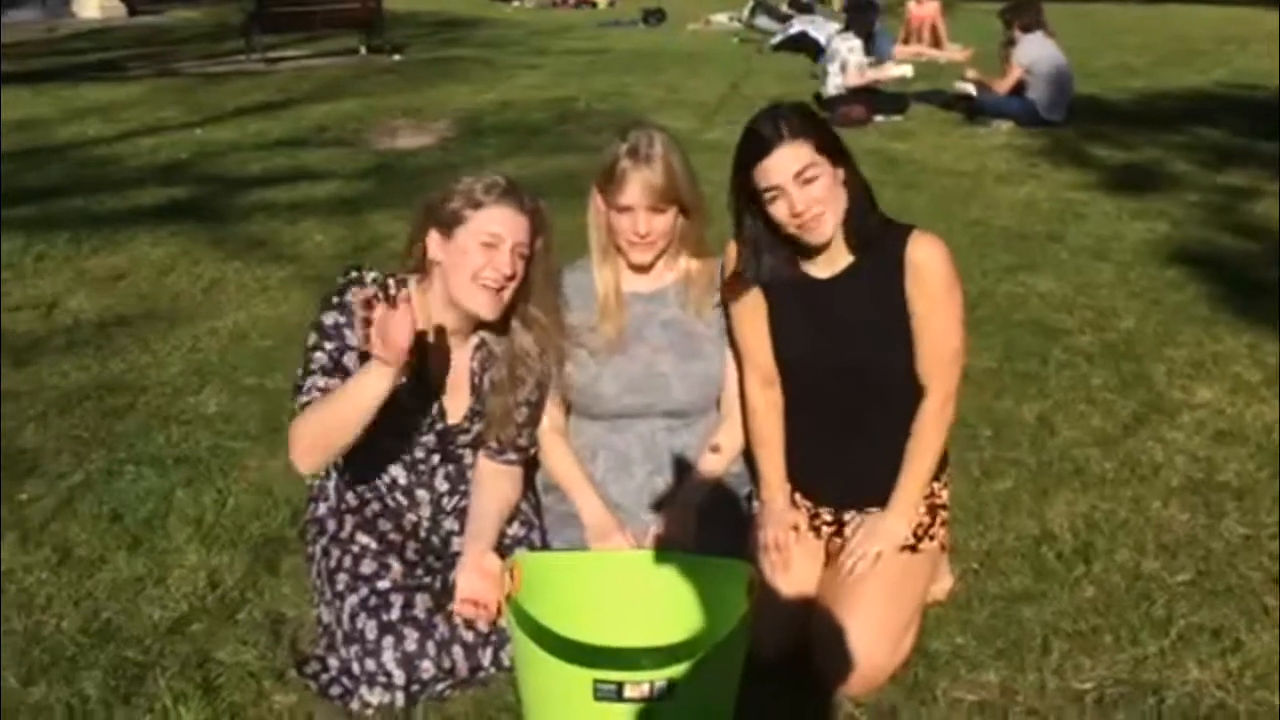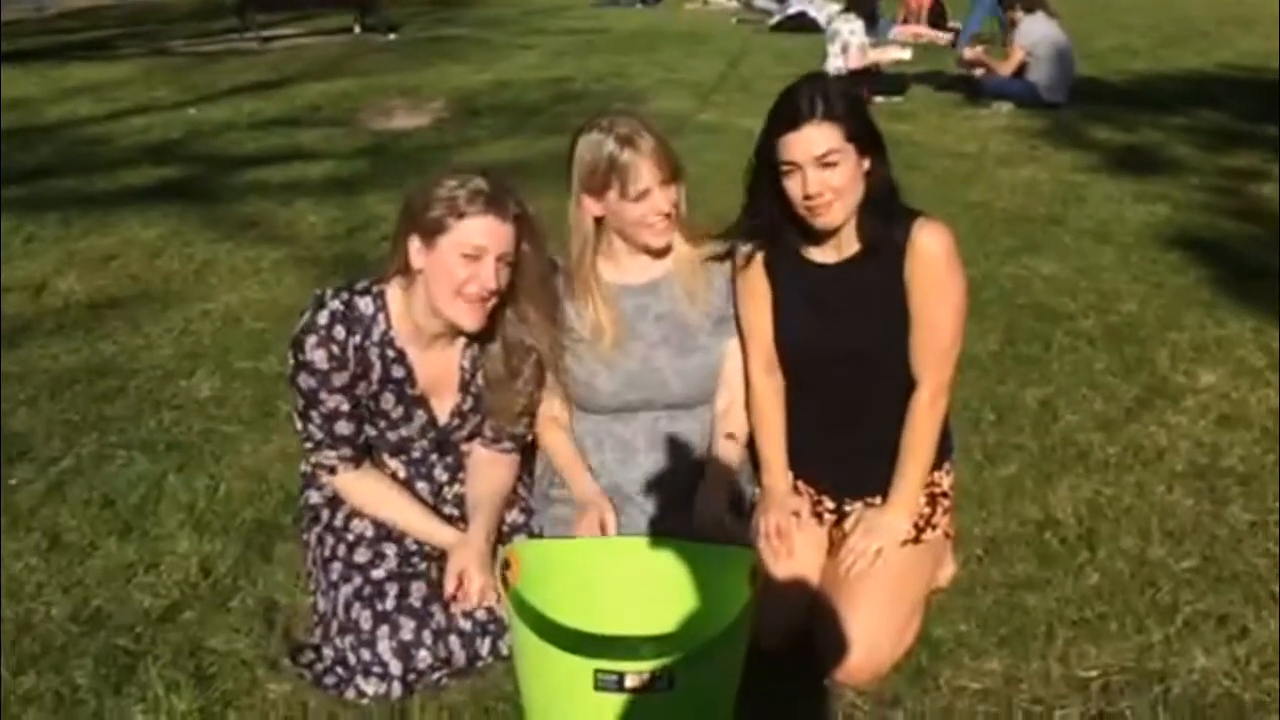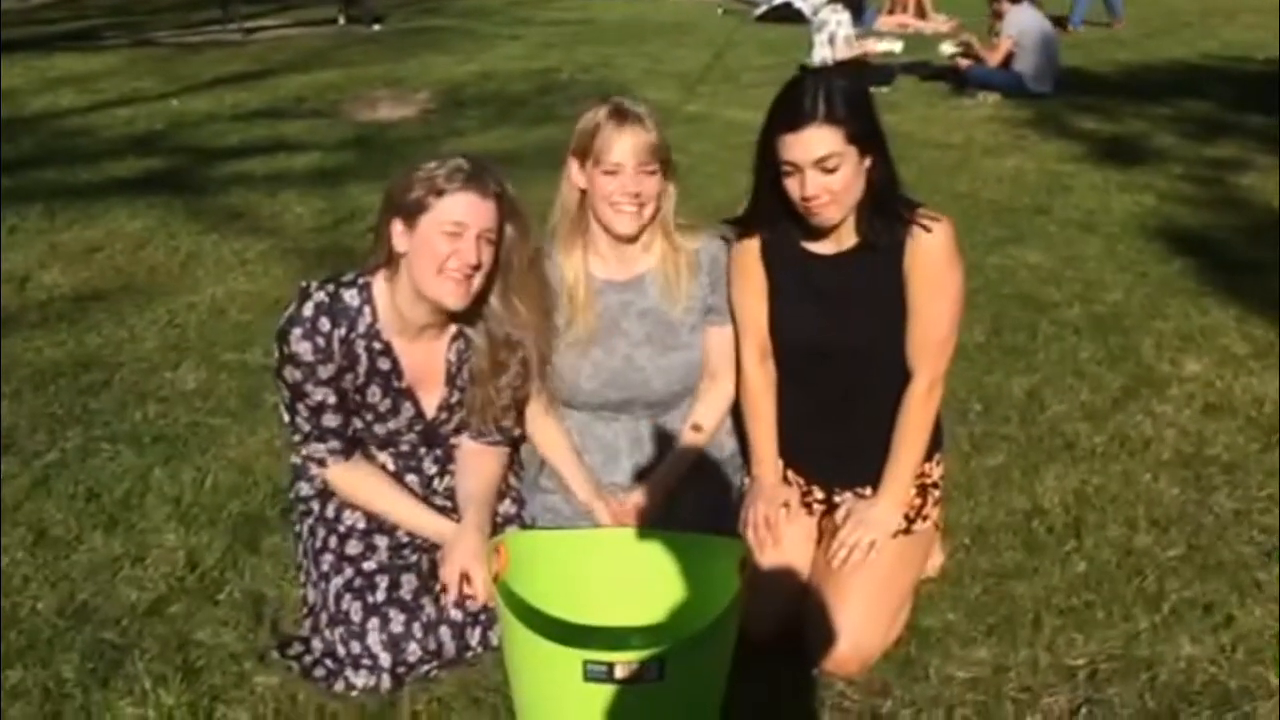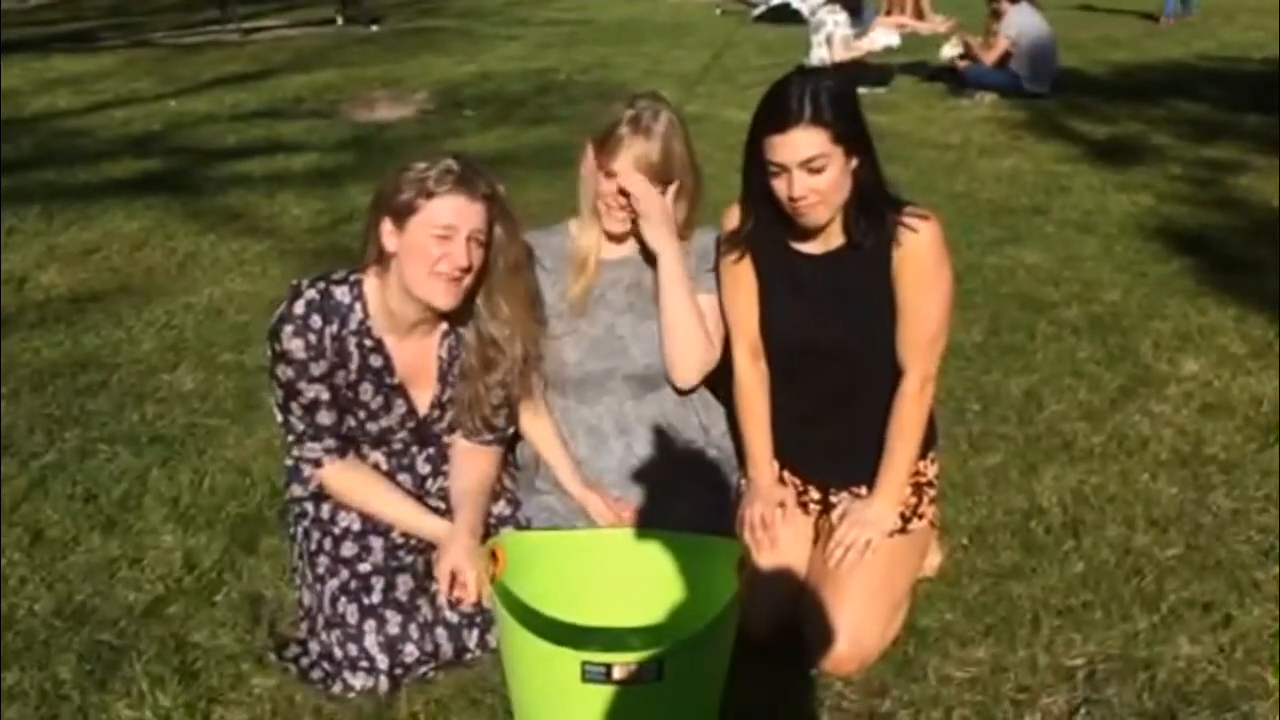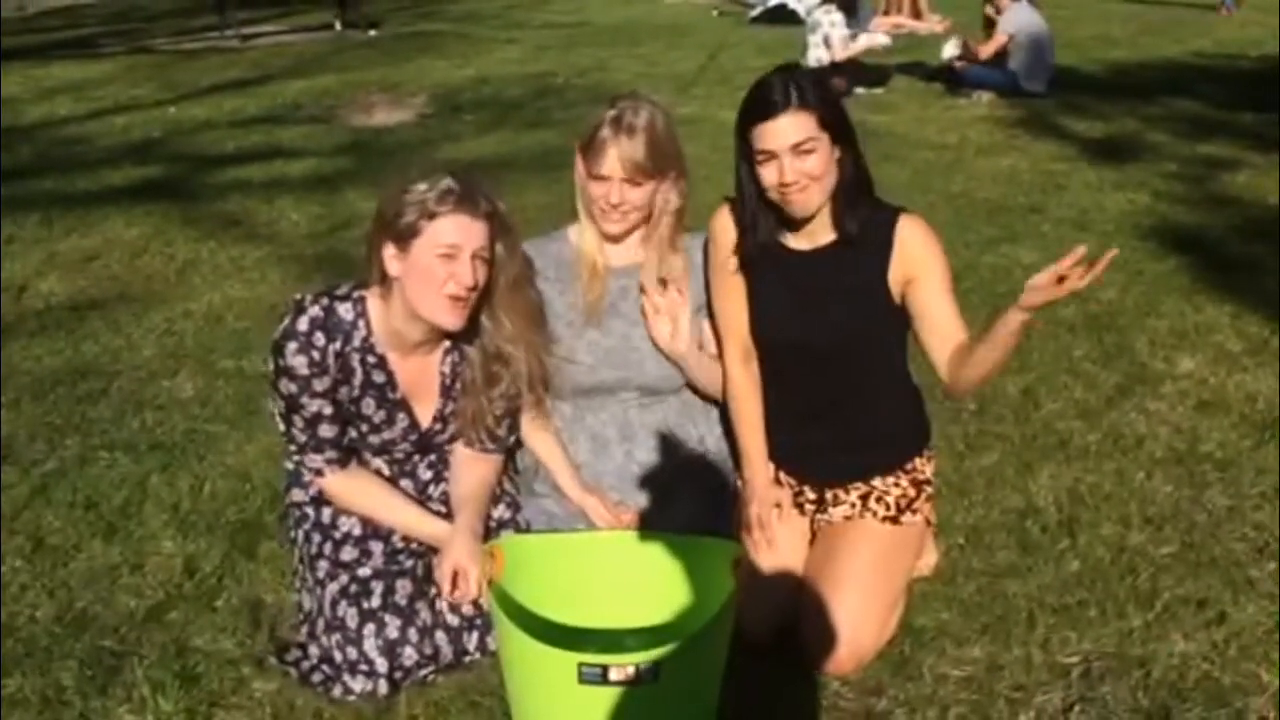
dt=1s
person 1, frame 1
left shoulder: (916, 256)
right shoulder: (749, 260)
left elbow: (939, 394)
right elbow: (761, 384)
left wrist: (897, 516)
right wrist: (773, 497)
left hip: (893, 492)
right hip: (802, 490)
left knee: (849, 669)
right knee: (763, 642)
left ankle: (915, 567)
right ankle: (845, 570)
person 1, frame 2
left shoulder: (922, 245)
right shoulder: (762, 245)
left elbow: (931, 387)
right elbow: (765, 370)
left wrist: (896, 513)
right wrist: (775, 486)
left hip: (898, 477)
right hip: (804, 475)
left knee: (853, 661)
right knee: (768, 632)
left ankle: (921, 556)
right ankle: (838, 556)
person 1, frame 3
left shoulder: (923, 239)
right shoulder: (759, 231)
left elbow: (926, 380)
right elbow: (756, 358)
left wrist: (887, 504)
right wrist: (765, 477)
left hip: (891, 467)
right hip: (793, 464)
left knee: (842, 652)
right knee: (755, 623)
left ankle: (910, 544)
right ankle: (826, 540)
person 1, frame 4
left shoulder: (910, 237)
right shoulder: (746, 229)
left elbow: (917, 377)
right elbow: (749, 359)
left wrist: (883, 502)
right wrist: (761, 477)
left hip: (883, 465)
right hip: (787, 462)
left knee: (839, 649)
right knee: (753, 622)
left ankle: (906, 545)
person 1, frame 5
left shoulder: (900, 238)
right shoulder: (733, 229)
left elbow: (959, 371)
right elbow: (740, 360)
left wrist: (1022, 310)
right wrist: (757, 477)
left hip: (883, 467)
right hip: (783, 462)
left knee: (834, 649)
right knee: (749, 624)
left ankle: (901, 546)
right ankle: (841, 546)
person 2, frame 1
left shoulder: (523, 341)
right shoulder: (363, 309)
left elbow: (502, 460)
right elbow: (307, 456)
left wrist: (478, 553)
right wrist: (385, 368)
left hip: (474, 509)
right hip: (368, 511)
right knee: (395, 671)
left ankle: (445, 585)
person 2, frame 2
left shoulder: (512, 331)
right shoulder: (335, 329)
left elbow: (496, 446)
right elbow: (344, 470)
left wrist: (479, 538)
right wrist: (451, 542)
left hip: (472, 498)
right hip: (364, 505)
right knee: (394, 654)
person 2, frame 3
left shoulder: (500, 321)
right shoulder: (321, 321)
left elbow: (485, 439)
right elbow: (333, 462)
left wrist: (472, 530)
right wrist: (445, 534)
left hip: (462, 495)
right hip: (353, 502)
right knee: (382, 646)
person 2, frame 4
left shoulder: (486, 318)
right shoulder: (312, 319)
left elbow: (479, 438)
right elbow: (326, 461)
left wrist: (466, 531)
right wrist: (440, 533)
left hip: (456, 496)
right hip: (350, 502)
right knee: (376, 652)
person 2, frame 5
left shoulder: (492, 332)
right shoulder: (315, 334)
left elbow: (479, 444)
right elbow: (330, 471)
left wrist: (467, 531)
right wrist: (443, 536)
left hip: (454, 498)
right hip: (349, 505)
right knee: (376, 655)
person 3, frame 1
left shoulder: (720, 287)
right shoulder: (573, 291)
left elbow: (735, 415)
right elbow: (546, 424)
left wrist: (683, 511)
right wrist: (595, 516)
right hip: (592, 514)
person 3, frame 2
left shoulder: (718, 272)
right shoulder: (559, 289)
left elbow: (733, 403)
right elbow: (550, 416)
left wrist: (714, 497)
right wrist: (587, 497)
left hip: (696, 510)
right hip: (595, 512)
person 3, frame 3
left shoulder: (705, 260)
right shoulder: (543, 275)
left elbow: (720, 382)
right elbow: (536, 408)
left wrist: (663, 481)
right wrist: (591, 498)
left hip: (691, 487)
right hip: (573, 494)
person 3, frame 4
left shoulder: (700, 252)
right shoulder: (539, 258)
left elbow: (688, 371)
right elbow: (525, 396)
left wrist: (666, 249)
right wrist: (578, 488)
left hip: (684, 482)
right hip: (567, 493)
person 3, frame 5
left shoulder: (699, 262)
right shoulder: (538, 265)
left wrist: (684, 353)
right wrist: (578, 492)
left hip: (683, 487)
right hip: (568, 495)
